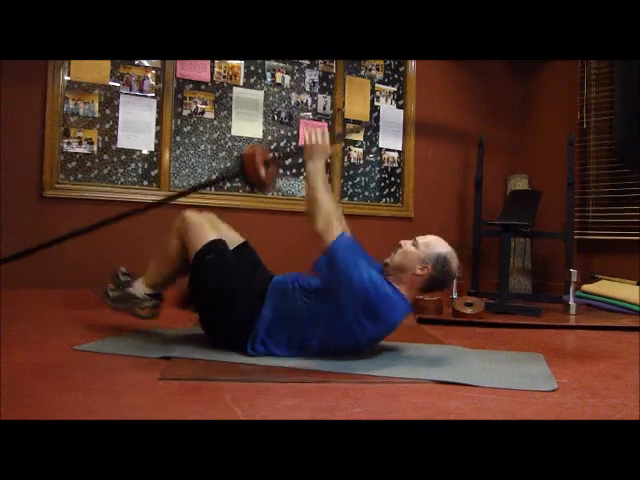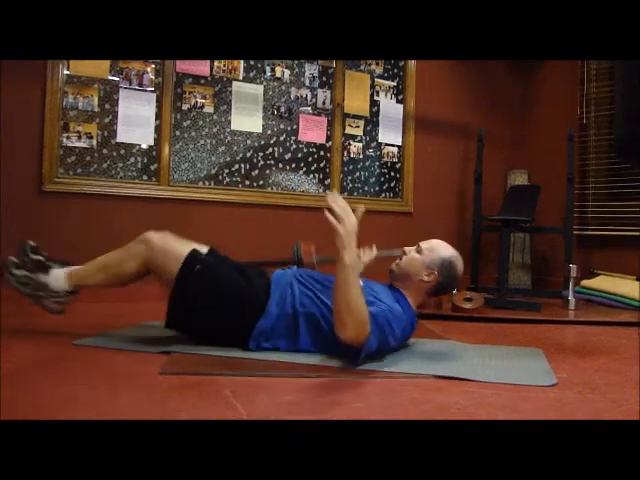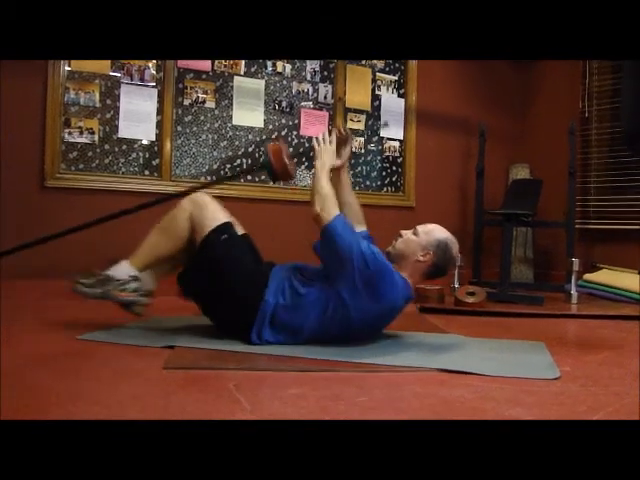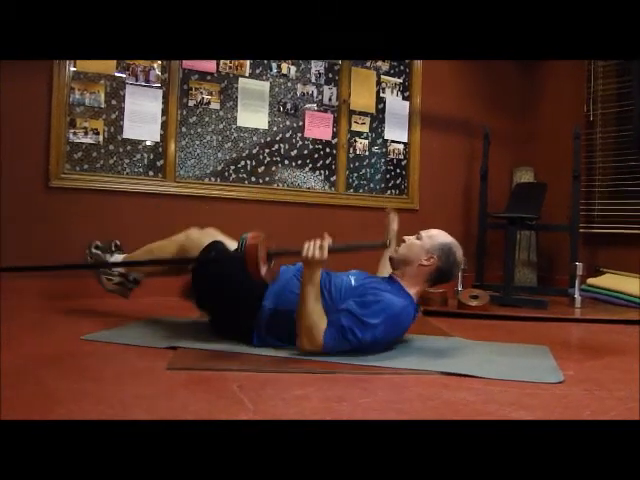
dt=0.5s
person 1, frame 1
left shoulder: (375, 298)
right shoulder: (383, 285)
left elbow: (325, 230)
right elbow: (340, 233)
left wrist: (315, 164)
right wrist: (323, 172)
left hip: (248, 323)
right hip: (265, 296)
left knee: (189, 219)
right knee: (207, 221)
left ankle: (139, 292)
right ankle: (148, 290)
person 1, frame 2
left shoulder: (392, 317)
right shoulder: (391, 297)
left elbow: (349, 332)
left wrist: (348, 260)
right wrist: (352, 267)
left hip: (252, 316)
right hip: (263, 289)
left knee: (151, 244)
right knee: (163, 243)
left ankle: (59, 282)
right ankle: (68, 276)
person 1, frame 3
left shoulder: (382, 278)
right shoulder: (386, 280)
left elbow: (323, 214)
right elbow: (354, 227)
left wrist: (324, 162)
right wrist: (340, 174)
left hip: (254, 312)
right hip: (263, 293)
left knee: (197, 203)
right knee: (211, 213)
left ankle: (124, 277)
right ankle: (140, 282)
person 1, frame 4
left shoulder: (387, 311)
right shoulder: (398, 299)
left elbow: (309, 341)
left wrist: (311, 274)
right wrist: (389, 247)
left hip: (257, 311)
right hip: (272, 288)
left knee: (194, 239)
right knee: (209, 243)
left ankle: (119, 267)
right ankle: (128, 271)
